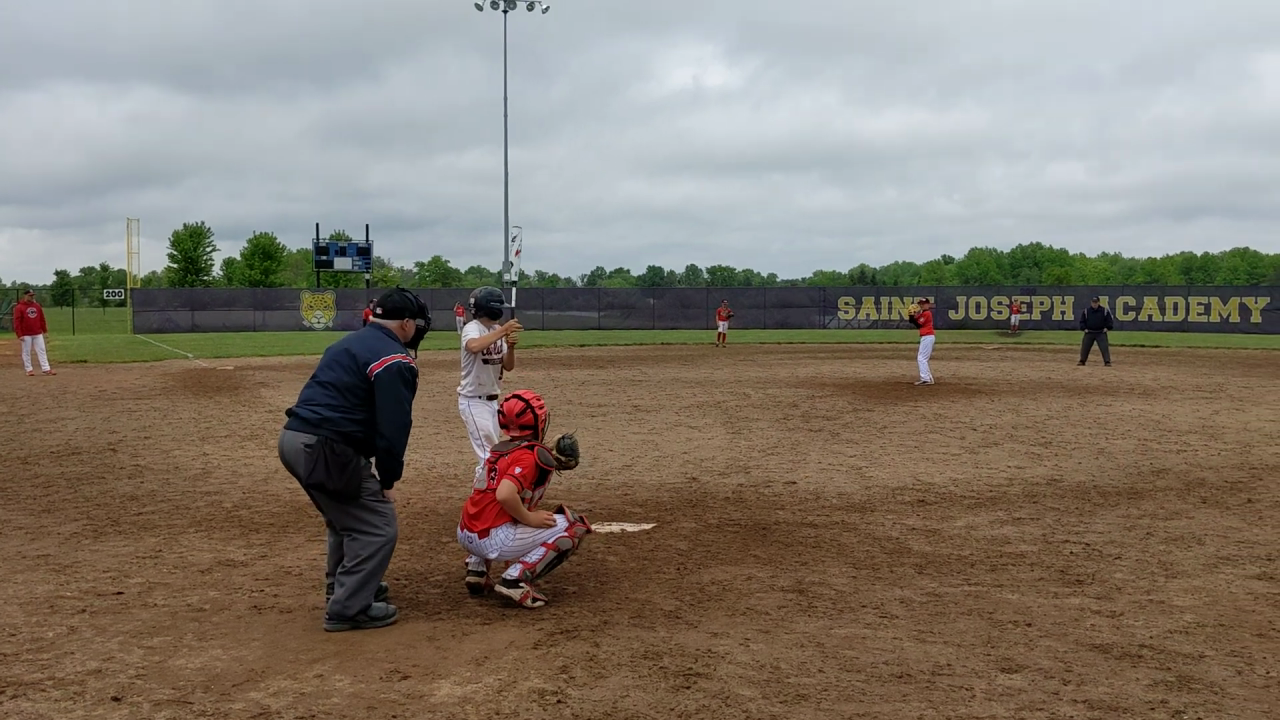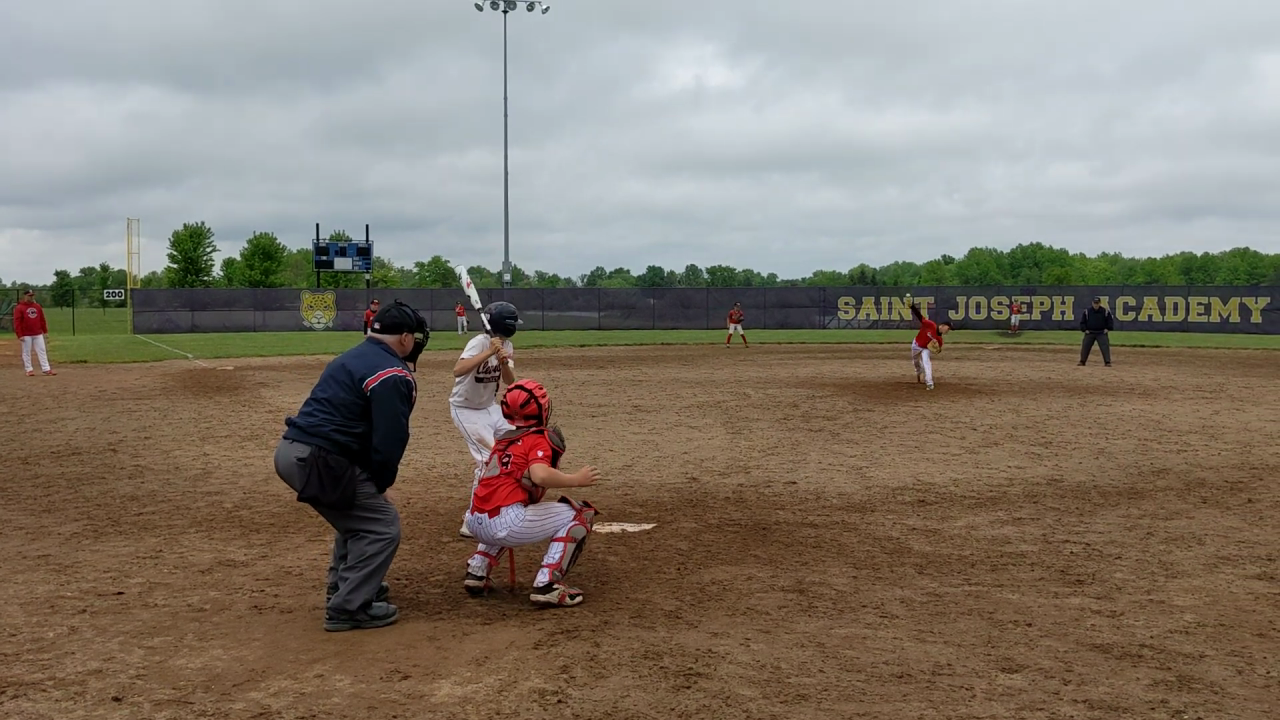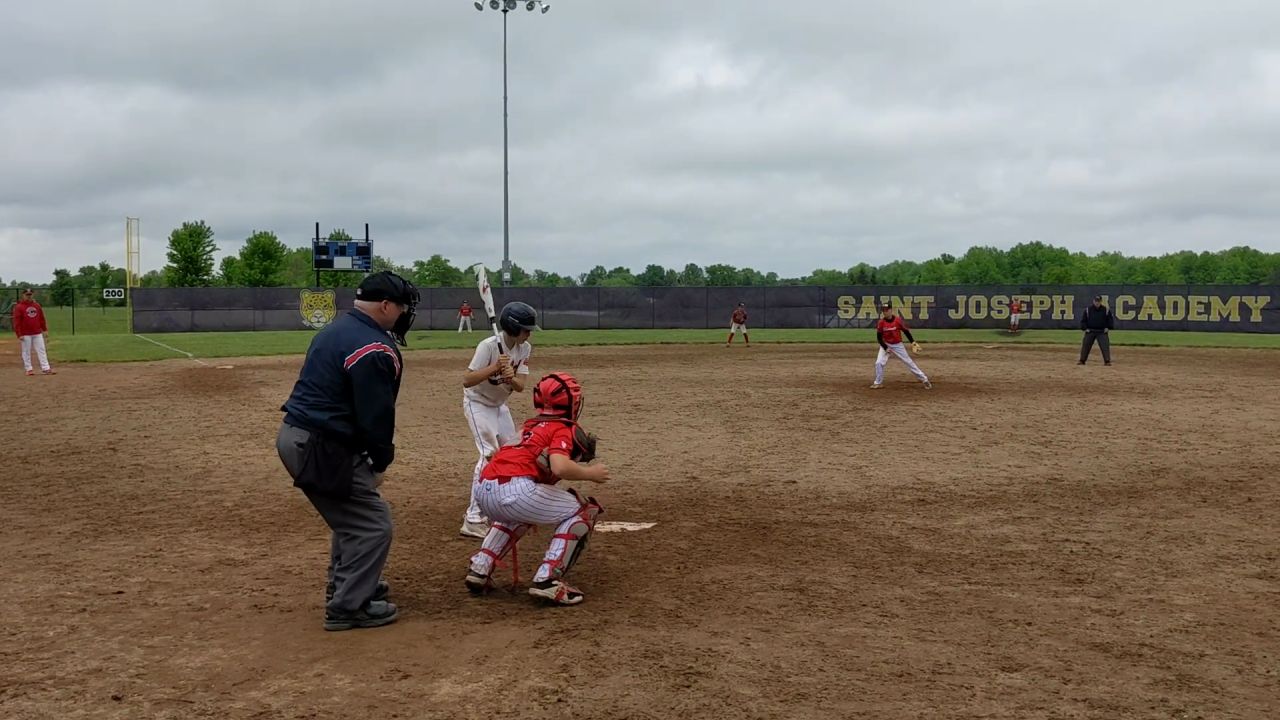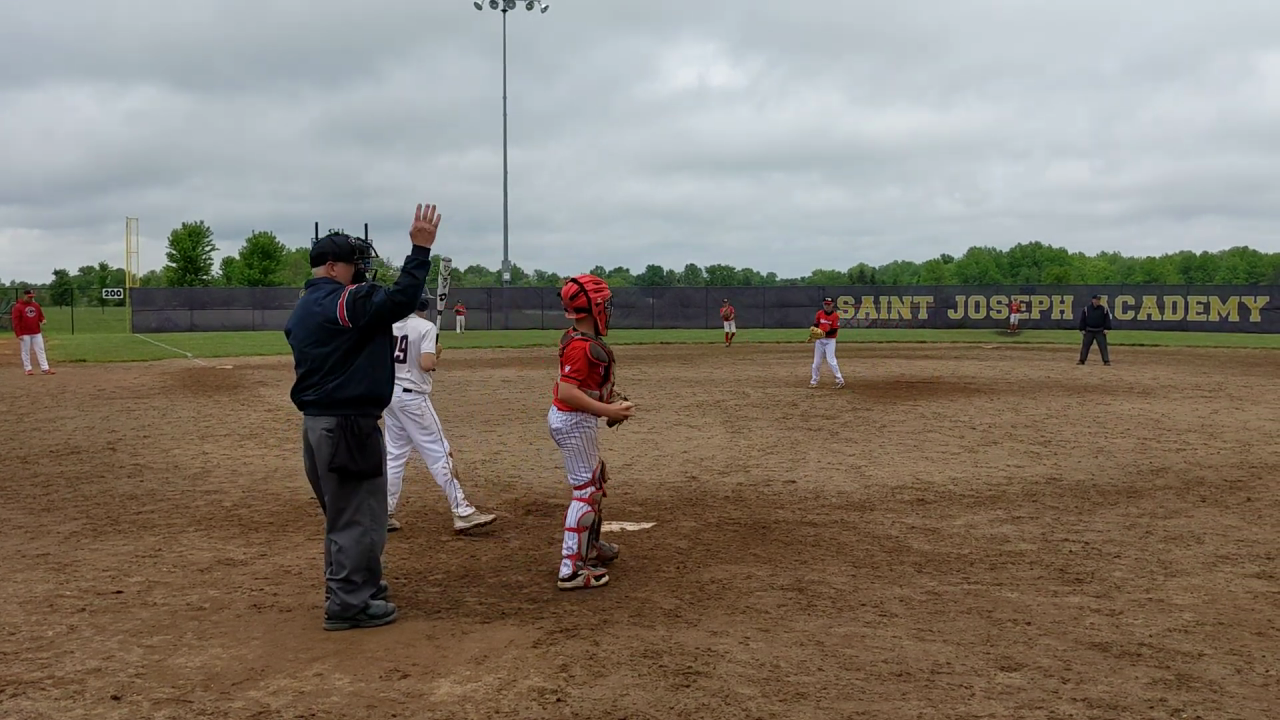
dt=1s
person 1, frame 1
left shoulder: (349, 343)
right shoulder: (395, 360)
right elbow: (393, 426)
right wrist: (388, 480)
left hip: (295, 438)
right hip: (325, 448)
left knee: (347, 515)
right knee: (378, 524)
left ankle: (344, 586)
right ankle: (348, 608)
person 1, frame 2
left shoulder: (351, 358)
right shoulder: (394, 375)
right elbow: (389, 440)
right wrist: (381, 484)
left hip: (293, 449)
right hip: (319, 460)
left knee: (358, 514)
right knee: (383, 525)
left ankle: (345, 588)
right ankle: (348, 608)
person 1, frame 3
left shoulder: (335, 331)
right shoulder: (376, 349)
right elbow: (377, 416)
right wrist: (380, 463)
left hip: (296, 434)
right hip: (320, 446)
left knee: (352, 514)
right knee: (373, 521)
left ankle: (347, 586)
right ankle: (348, 606)
person 1, frame 4
left shoulder: (303, 310)
right shoulder: (346, 302)
right elbow: (401, 299)
right wrist: (420, 248)
left hip: (318, 422)
right hip: (347, 426)
left knee: (342, 515)
right knee: (359, 517)
left ankle: (351, 588)
right ankle: (348, 603)
person 2, frame 1
left shoulder: (500, 449)
right shoulder: (530, 455)
right elbow: (505, 495)
right wrist: (529, 518)
left hip: (466, 534)
right hip: (494, 540)
right knee: (574, 526)
left ankle: (477, 569)
right ankle: (517, 580)
person 2, frame 2
left shoulder: (504, 439)
right shoulder: (540, 439)
right elbow: (540, 476)
right wrist: (576, 479)
left hip: (476, 522)
right hip: (505, 523)
right knee: (580, 514)
left ankle: (478, 571)
right ankle: (547, 584)
person 2, frame 3
left shoulder: (532, 425)
right shoulder: (564, 429)
right elbow: (560, 468)
left wrist: (577, 448)
right wrist: (590, 474)
left hip: (485, 488)
right hip: (513, 489)
left knee: (521, 510)
right knee: (585, 511)
left ankle: (480, 569)
right ankle: (548, 579)
person 2, frame 4
left shoulder: (576, 338)
right shoulder: (583, 346)
right elbow: (566, 392)
left wrist: (609, 402)
right wrist: (607, 410)
left hip: (566, 418)
right hip: (575, 422)
left knee: (592, 480)
right knee: (587, 490)
left ankle: (590, 546)
right ankle: (571, 570)
person 3, frame 1
left shoulder: (497, 330)
right shoulder: (472, 328)
left elbow: (509, 366)
right elbow: (474, 346)
left wrist: (510, 347)
right wrist: (503, 331)
left hip: (492, 401)
right hip: (474, 402)
left knee: (491, 453)
right knee: (488, 456)
person 3, frame 2
left shoulder: (505, 345)
right shoulder: (479, 343)
left elbow: (509, 381)
right elbow: (458, 370)
left wrist: (505, 363)
right wrist: (489, 352)
left hip: (489, 407)
right hip: (466, 410)
right knee: (489, 458)
person 3, frame 3
left shoulder: (524, 348)
right shoulder: (488, 345)
left elbow: (520, 385)
right elbow: (467, 381)
left wrist: (511, 378)
right wrist: (495, 367)
left hip: (499, 406)
right hip: (478, 404)
right knee: (491, 455)
right ankle: (473, 521)
person 3, frame 4
left shoulder: (394, 328)
right shoulder: (426, 328)
right elbow: (427, 364)
right wrist: (435, 352)
left hip: (392, 395)
right hip: (413, 397)
left knee: (395, 455)
right knee: (439, 454)
left ankle: (385, 514)
right ankle: (463, 513)
